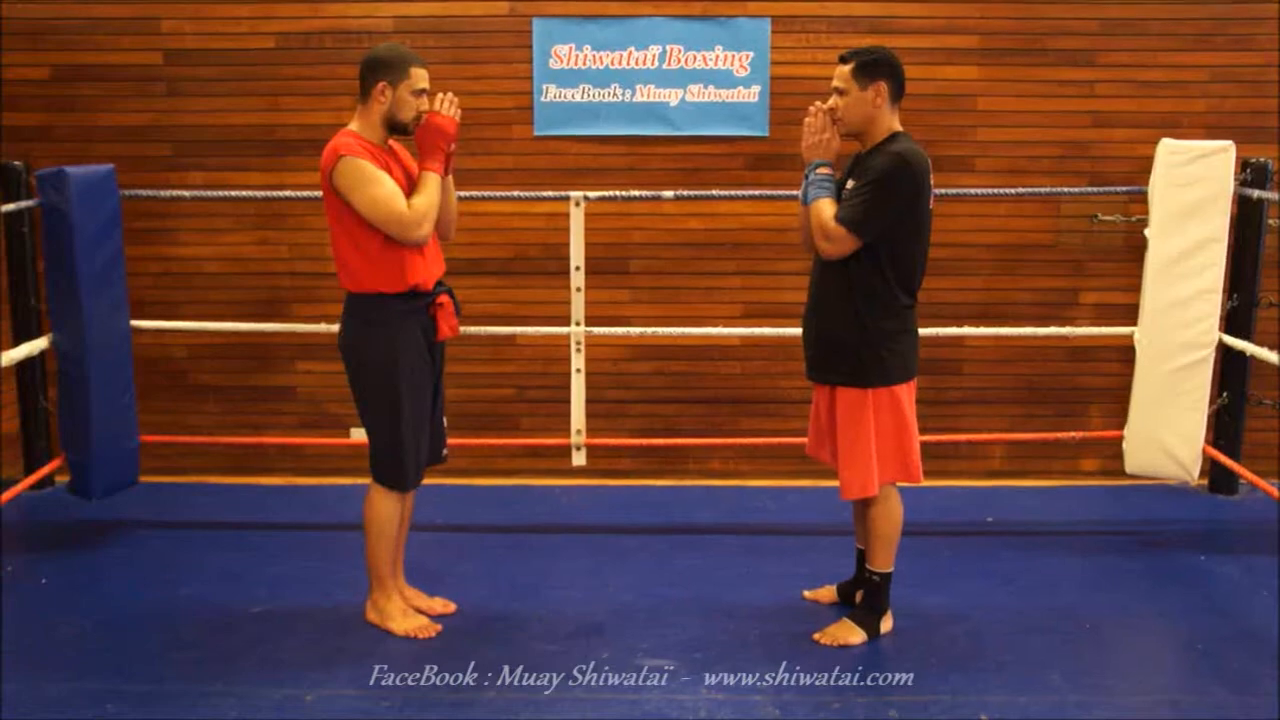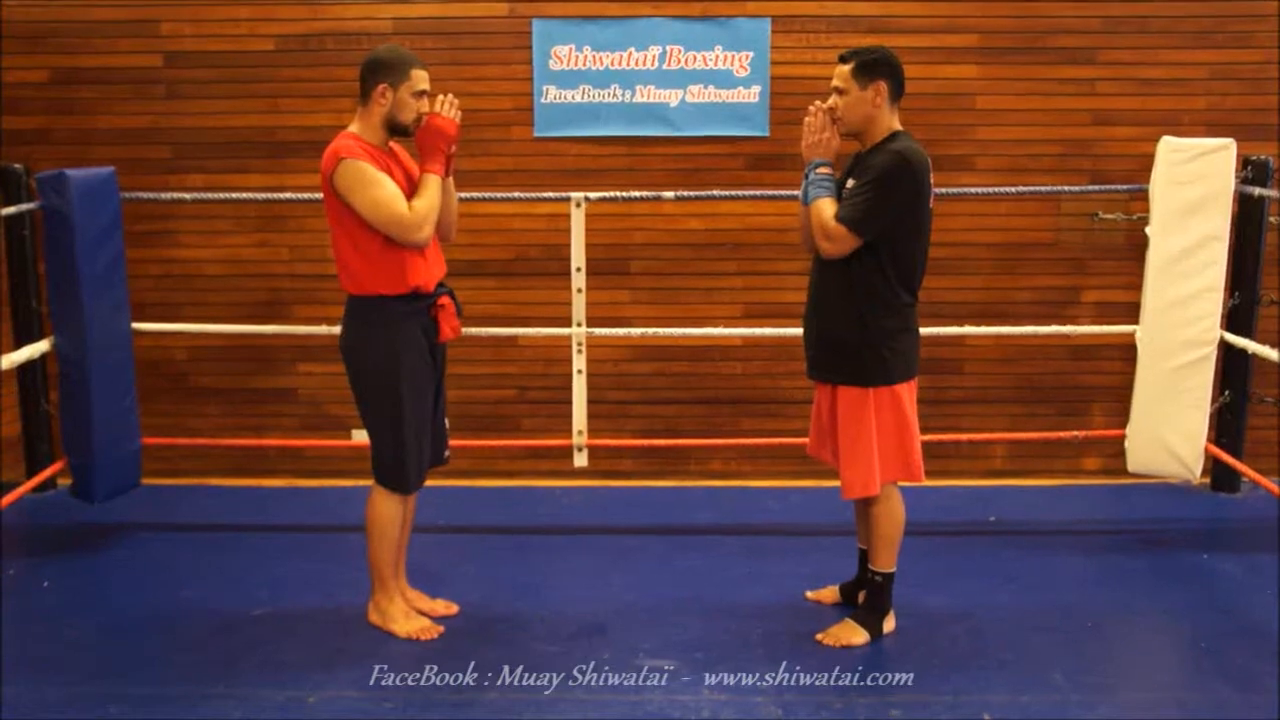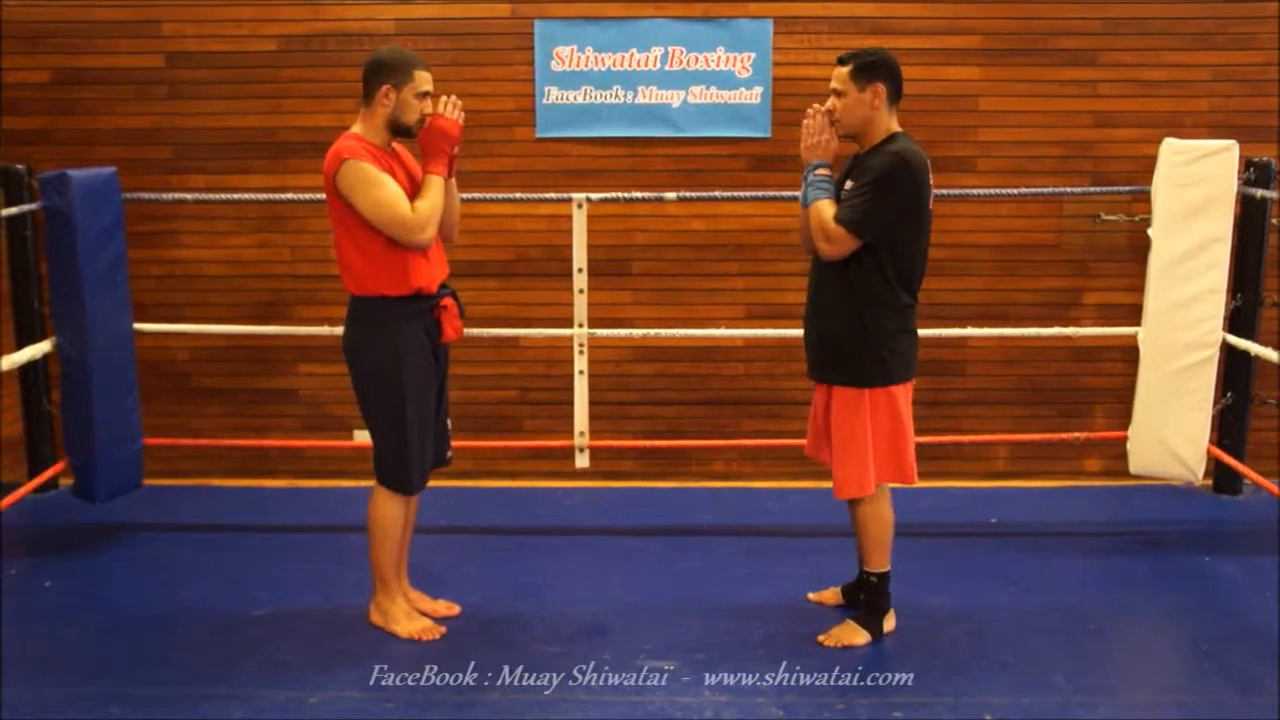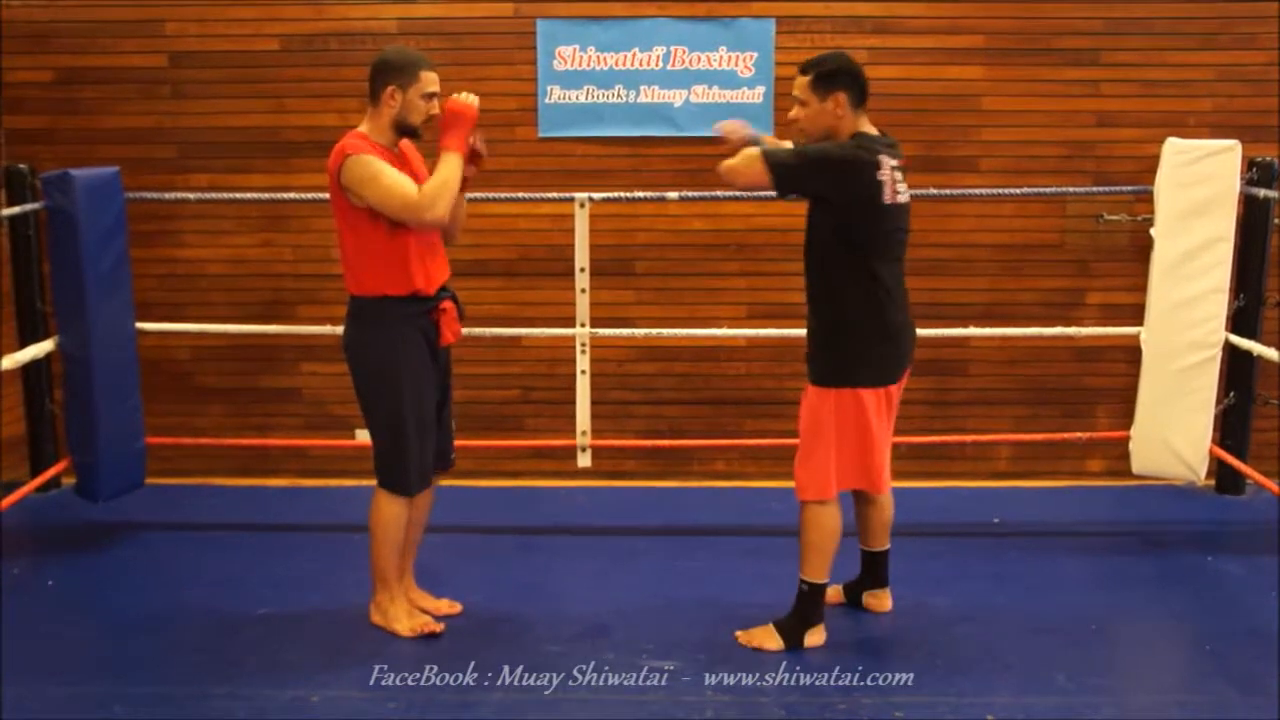
dt=0.4s
person 1, frame 1
left shoulder: (899, 163)
right shoulder: (865, 162)
left elbow: (832, 240)
right elbow: (811, 239)
left wrist: (819, 166)
right wrist: (816, 165)
left hip: (874, 354)
right hip: (845, 347)
left knee: (876, 480)
right knee: (858, 475)
left ankle: (874, 609)
right ankle: (861, 580)
person 1, frame 2
left shoulder: (899, 162)
right shoulder: (865, 161)
left elbow: (832, 240)
right elbow: (811, 239)
left wrist: (820, 167)
right wrist: (816, 165)
left hip: (876, 351)
right hip: (845, 346)
left knee: (879, 479)
right knee: (860, 475)
left ankle: (879, 608)
right ankle: (863, 580)
person 1, frame 3
left shoulder: (895, 165)
right shoulder: (865, 162)
left elbow: (832, 242)
right elbow: (812, 243)
left wrist: (815, 168)
right wrist: (819, 170)
left hip: (869, 353)
right hip: (844, 347)
left knee: (861, 481)
right knee: (863, 477)
left ankle: (874, 610)
right ankle: (864, 584)
person 1, frame 4
left shoulder: (843, 162)
right shoulder: (876, 155)
left elbow: (739, 172)
right elbow: (789, 160)
left wrist: (749, 144)
right wrist: (748, 139)
left hip: (850, 356)
right hip: (883, 344)
left knee: (820, 483)
right knee: (866, 474)
left ankle: (805, 619)
right ankle: (872, 584)
person 2, frame 1
left shoulder: (394, 150)
right shoulder: (350, 157)
left elbow: (444, 228)
right elbow: (413, 228)
left wrist: (441, 156)
right wrist: (433, 155)
left hip: (417, 316)
right hip: (382, 322)
left knee: (412, 462)
right knee: (393, 468)
left ankle: (396, 583)
right ankle: (380, 599)
person 2, frame 2
left shoulder: (395, 152)
right shoulder: (350, 160)
left elbow: (444, 231)
right elbow: (414, 230)
left wrist: (442, 158)
right wrist: (433, 158)
left hip: (419, 318)
right hip: (384, 324)
left knee: (415, 464)
right knee: (396, 470)
left ankle: (400, 585)
right ankle: (383, 600)
person 2, frame 3
left shoulder: (398, 152)
right shoulder: (353, 160)
left elbow: (446, 232)
right elbow: (417, 231)
left wrist: (445, 159)
right wrist: (435, 159)
left hip: (421, 318)
right hip: (386, 325)
left knee: (417, 465)
right knee: (398, 471)
left ankle: (400, 585)
right ankle: (384, 602)
person 2, frame 4
left shoulder: (405, 152)
right shoulder: (358, 158)
left elbow: (448, 228)
right elbow: (429, 211)
left wrist: (461, 162)
right wrist: (453, 140)
left hip: (426, 320)
right hip: (386, 326)
left knee: (429, 465)
right knee: (403, 473)
left ankle: (402, 580)
right ankle: (386, 600)
